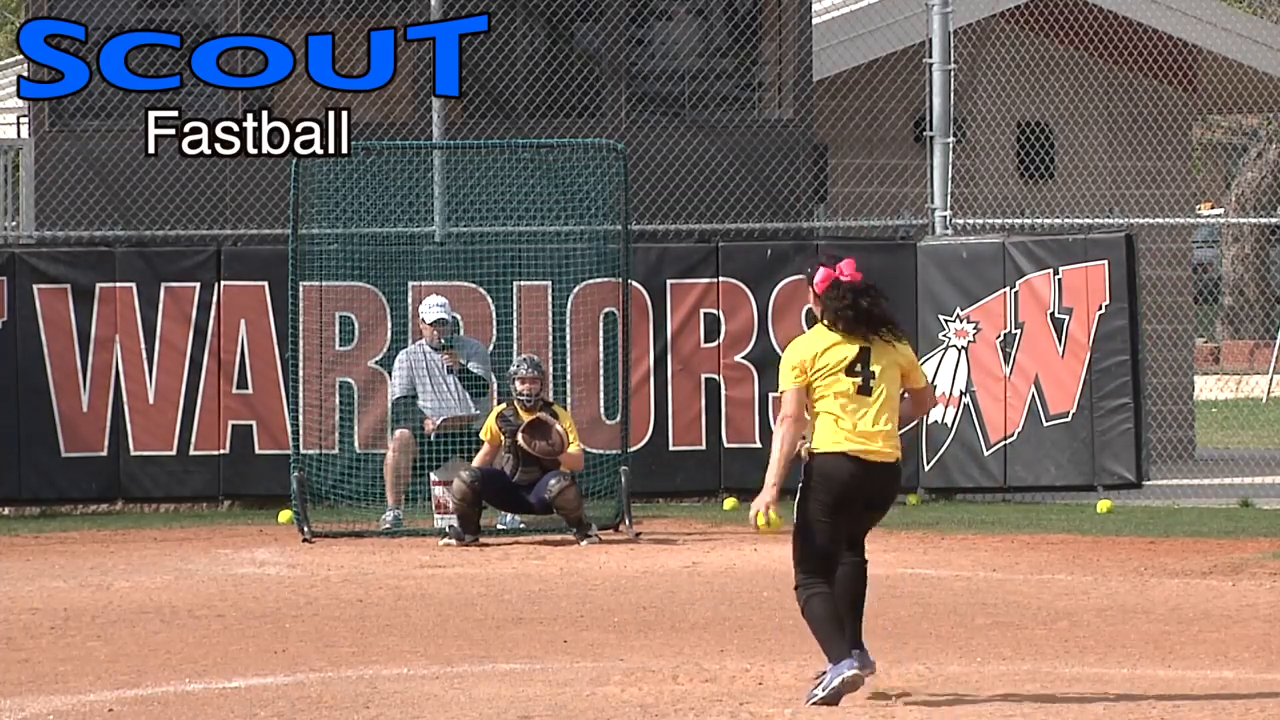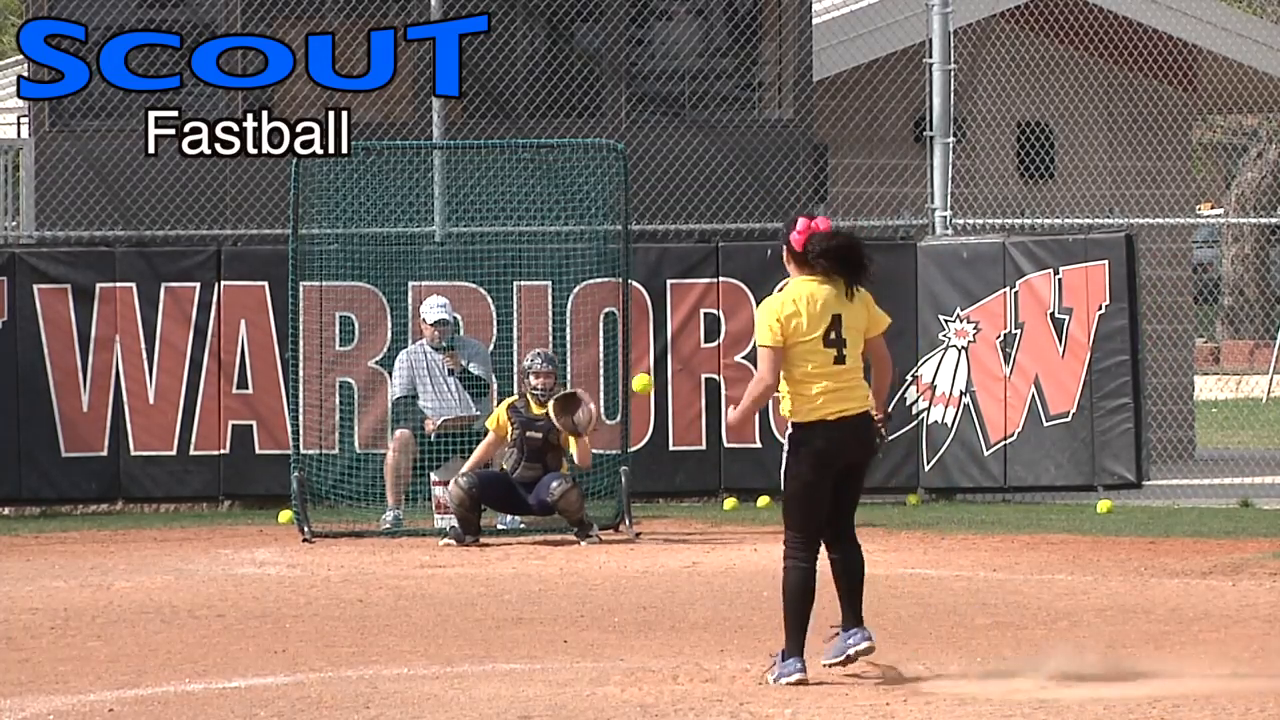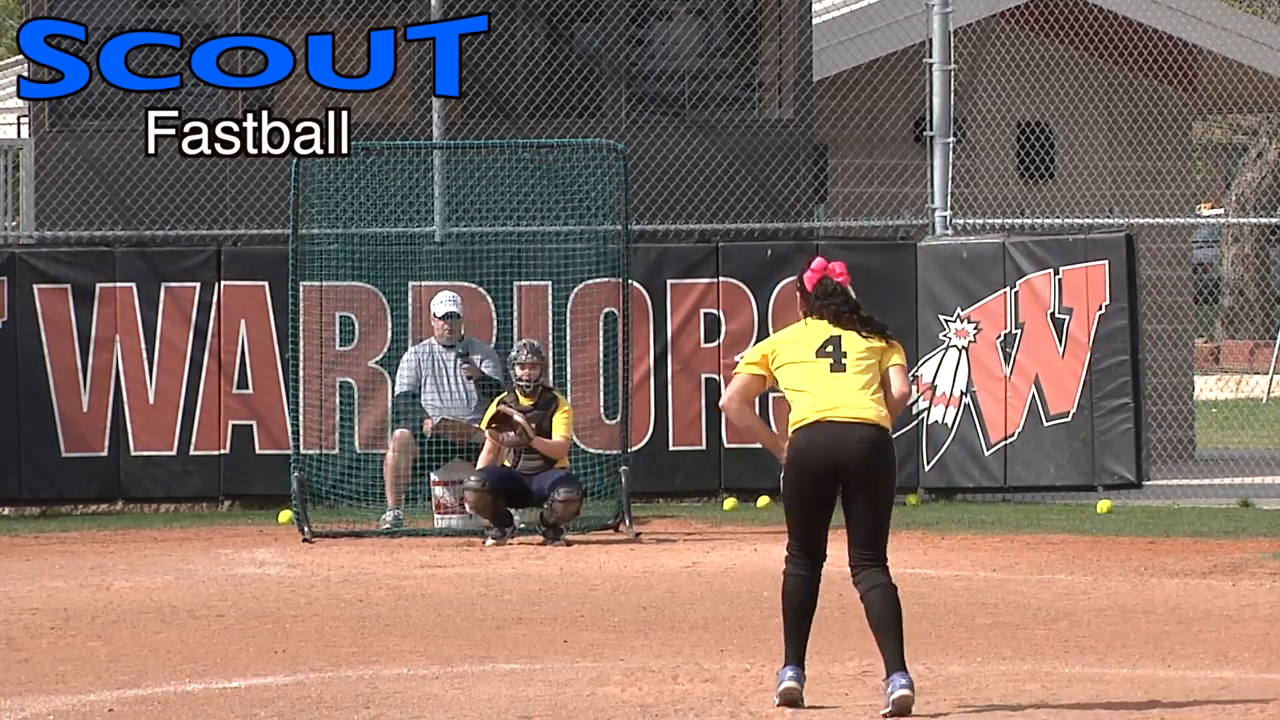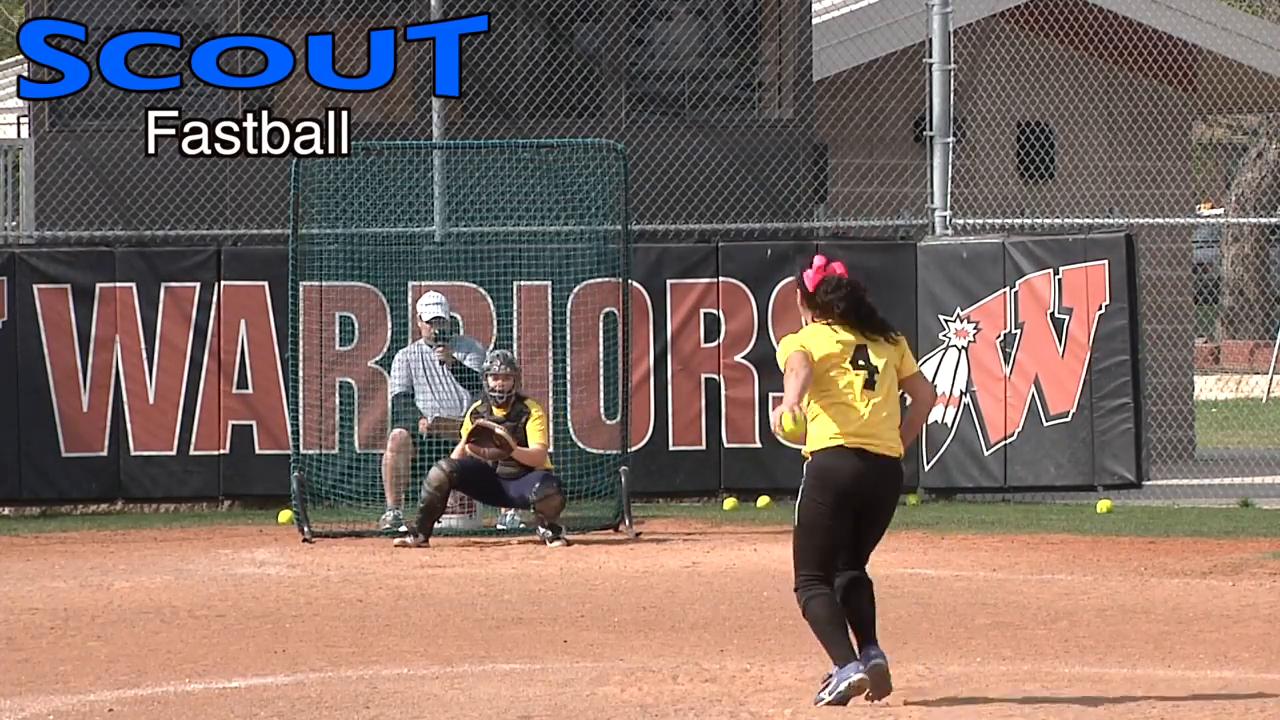
dt=0.7s
person 1, frame 1
left shoulder: (803, 348)
right shoulder: (891, 340)
left elbow: (789, 421)
right elbow: (923, 397)
left wrist: (770, 488)
left hip: (832, 468)
right hip: (884, 470)
left knee: (813, 579)
right knee: (848, 547)
left ankle: (841, 661)
right ankle: (852, 652)
person 1, frame 2
left shoulder: (777, 307)
right shoulder: (857, 297)
left elbow: (766, 382)
right elbow: (883, 364)
left wrist: (739, 412)
right wrist: (878, 412)
left hip: (811, 436)
right hip: (859, 429)
left knee: (800, 546)
right knee: (839, 532)
left ankle: (793, 659)
right ankle: (853, 629)
person 1, frame 3
left shoulder: (780, 342)
right shoulder: (877, 336)
left elbow: (732, 401)
right elbow: (899, 392)
left wrist: (779, 445)
left hip: (811, 443)
right hip: (869, 442)
left knee: (803, 559)
right knee: (870, 565)
left ankle: (793, 670)
right ankle: (898, 676)
person 1, frame 4
left shoulder: (800, 342)
right shoulder: (886, 337)
left elbow: (799, 378)
right elbow: (924, 393)
right wrist: (906, 440)
left hip: (834, 466)
right hip: (890, 470)
left knee: (814, 580)
right knee: (850, 569)
left ankle: (848, 667)
right ankle: (869, 651)
person 2, frame 1
left shoulder: (472, 349)
right shoulder: (405, 357)
left elbow: (481, 389)
right elbow: (397, 405)
left wrist: (458, 368)
right wrist: (420, 419)
left hip: (466, 429)
right hip: (420, 431)
right knee: (399, 437)
right ankle: (393, 512)
person 2, frame 2
left shoulder: (474, 349)
right shoulder: (408, 357)
left elbow: (482, 391)
right elbow: (401, 403)
left wrist: (460, 369)
right wrist: (422, 421)
left hip: (473, 429)
right hip: (429, 432)
right knee: (401, 438)
right ankle: (393, 511)
person 2, frame 3
left shoulder: (483, 351)
right shoulder: (416, 354)
left elbow: (499, 392)
right elbow: (403, 399)
left wrist: (479, 375)
right wrist: (422, 419)
right hip: (431, 431)
right knee: (401, 438)
right ankle: (393, 511)
person 2, frame 4
left shoulder: (470, 348)
right shoulder: (406, 356)
left elbow: (478, 385)
right elbow: (400, 400)
left wrist: (451, 362)
right wrist: (418, 419)
right hip: (427, 430)
right knee: (398, 437)
right ankle: (393, 511)
person 3, frame 1
left shoulder: (557, 416)
right shoulder: (500, 414)
left elbow: (578, 463)
right elbow: (487, 453)
right wrist: (462, 485)
left hip: (544, 487)
right hip: (510, 485)
left knee: (562, 485)
right knee: (466, 479)
left ankle: (583, 529)
right ankle: (466, 532)
person 3, frame 2
right shoulder: (511, 407)
left elbow: (583, 462)
right elbow: (490, 444)
left wrist: (580, 435)
right wrist: (462, 474)
left hip: (544, 491)
right hip: (511, 485)
left knee: (562, 487)
right knee: (463, 486)
left ankle: (584, 529)
right ankle: (468, 531)
person 3, frame 3
left shoulder: (557, 404)
right shoulder: (502, 403)
left elbow: (561, 450)
right elbow: (490, 450)
left wrist: (530, 438)
right wrist: (475, 486)
left hip: (548, 476)
right hip: (513, 477)
left knee: (569, 495)
right knee: (474, 487)
left ankle: (549, 526)
right ankle: (502, 526)
person 3, frame 4
left shoulder: (530, 411)
right shoulder: (477, 410)
left elbow: (539, 457)
right elbow: (463, 448)
left wrist: (511, 449)
right wrist: (442, 480)
left hip: (522, 481)
right hip: (489, 481)
left knee: (549, 490)
right knee: (441, 470)
left ankle: (548, 529)
right ankle: (421, 532)
